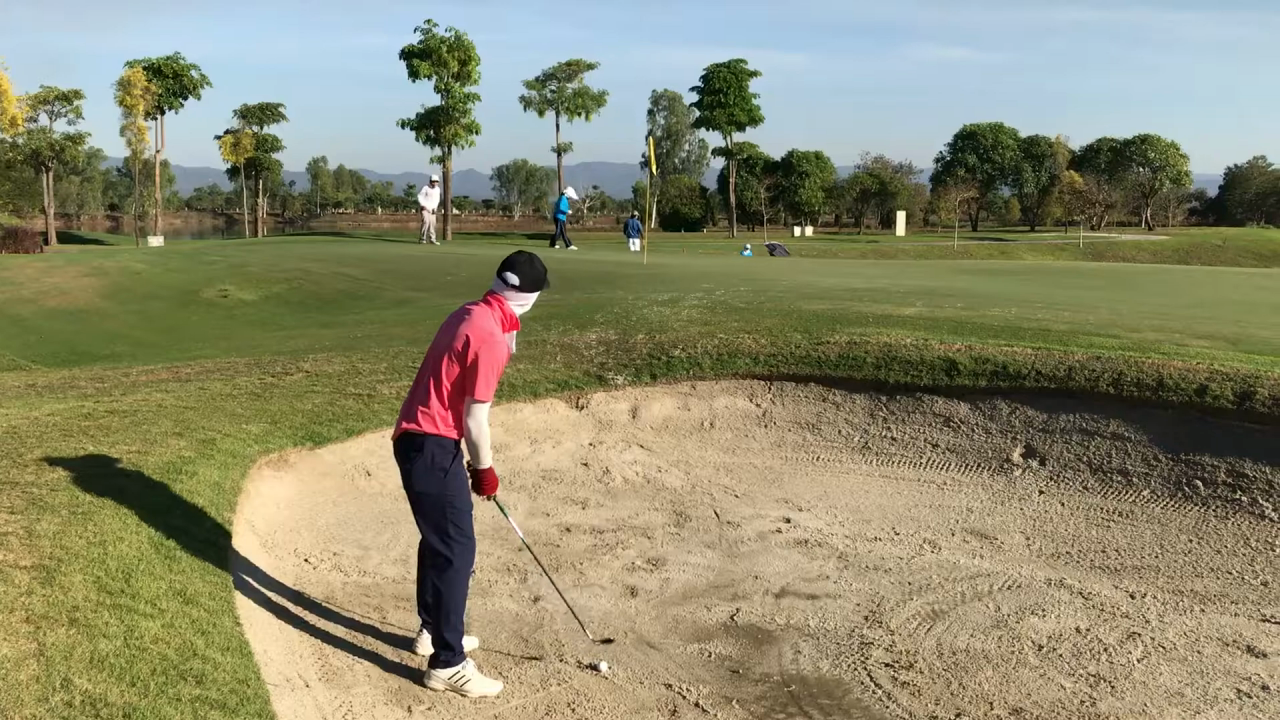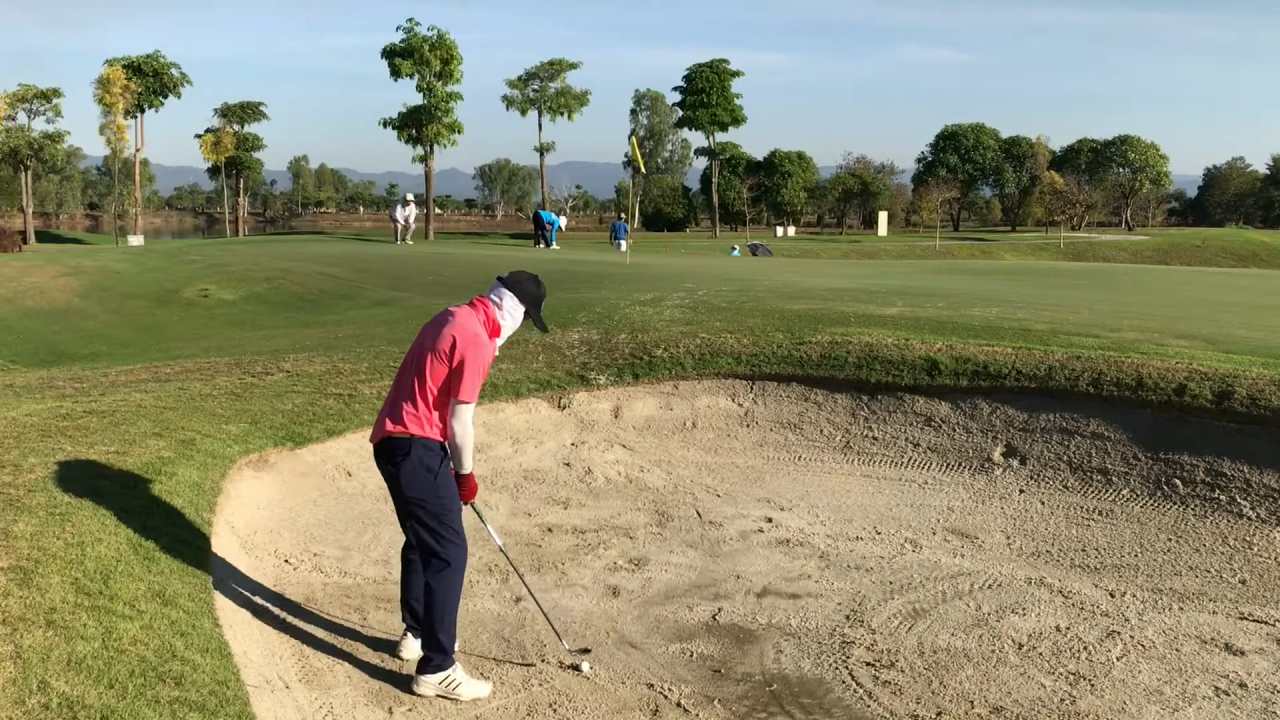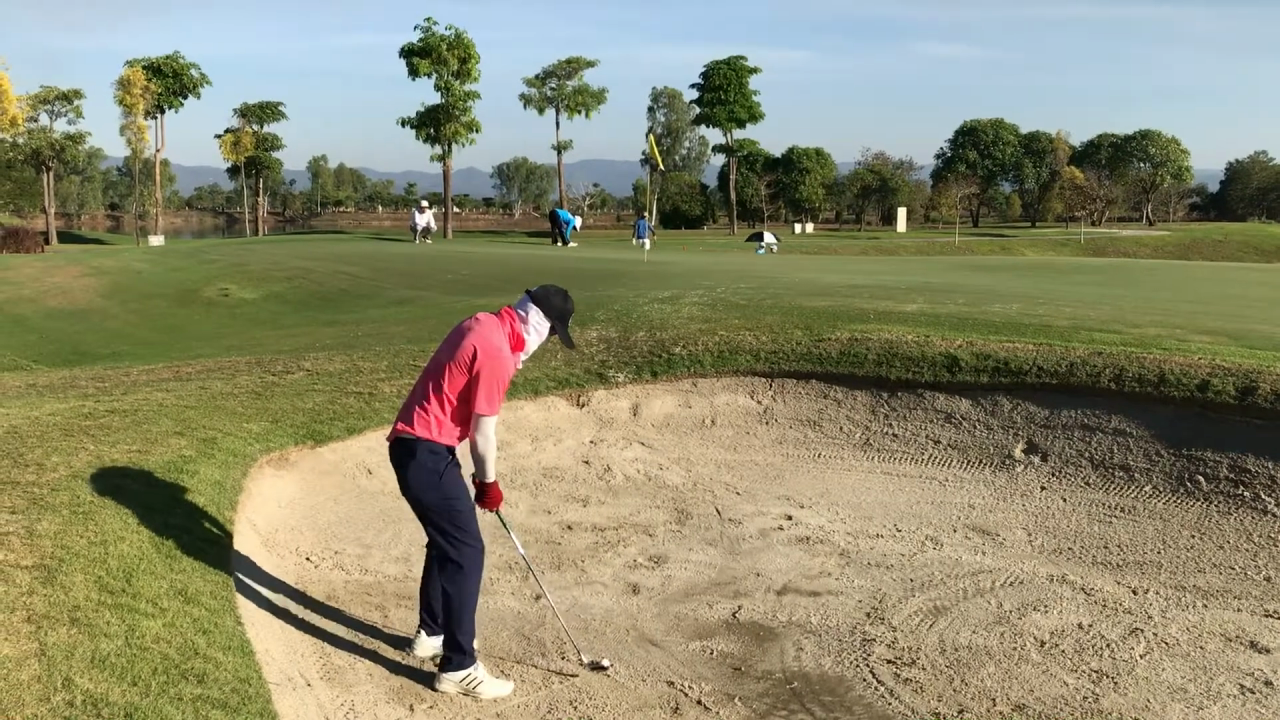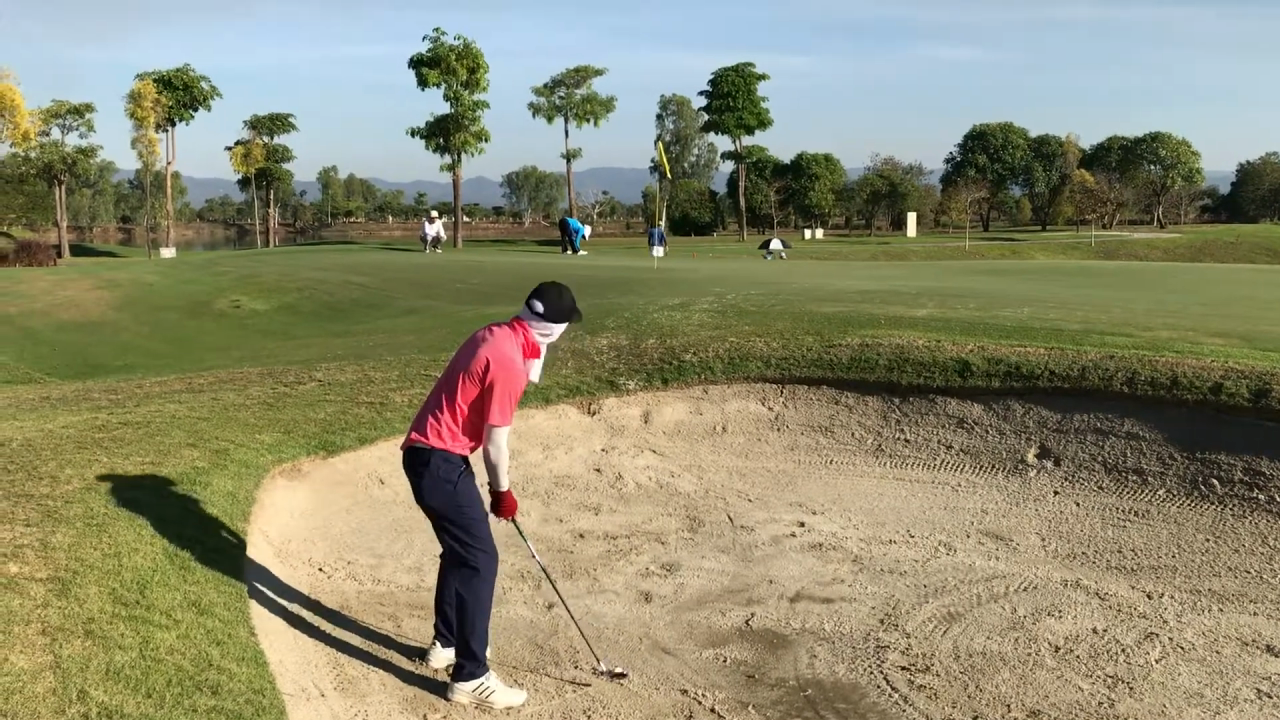
dt=1s
person 1, frame 1
left shoulder: (470, 314)
right shoulder: (490, 338)
right elbow: (475, 419)
left wrist: (477, 464)
right wrist: (485, 470)
left hip: (417, 439)
right hip: (433, 447)
left knee: (439, 540)
right knee: (456, 551)
left ankle: (434, 630)
right ankle: (447, 664)
person 1, frame 2
left shoulder: (452, 317)
right shoulder: (477, 341)
right elbow: (459, 420)
left wrist: (454, 468)
right wrist: (465, 474)
left hip: (391, 441)
right hip: (417, 449)
left knee: (421, 543)
right knee: (448, 554)
left ankle: (416, 634)
right ankle: (436, 669)
person 1, frame 3
left shoulder: (481, 323)
right shoulder: (497, 353)
right elbow: (482, 431)
right wrist: (489, 483)
left hip: (410, 444)
right hip: (427, 452)
left knee: (445, 540)
right knee: (466, 553)
left ankle: (432, 632)
right ankle: (457, 667)
person 1, frame 4
left shoulder: (494, 335)
right shoulder: (511, 365)
right elbow: (494, 442)
right wrist: (503, 491)
left hip: (425, 453)
right hip: (441, 462)
left knee: (460, 551)
right knee: (480, 561)
left ankle: (446, 644)
right ankle: (470, 677)
